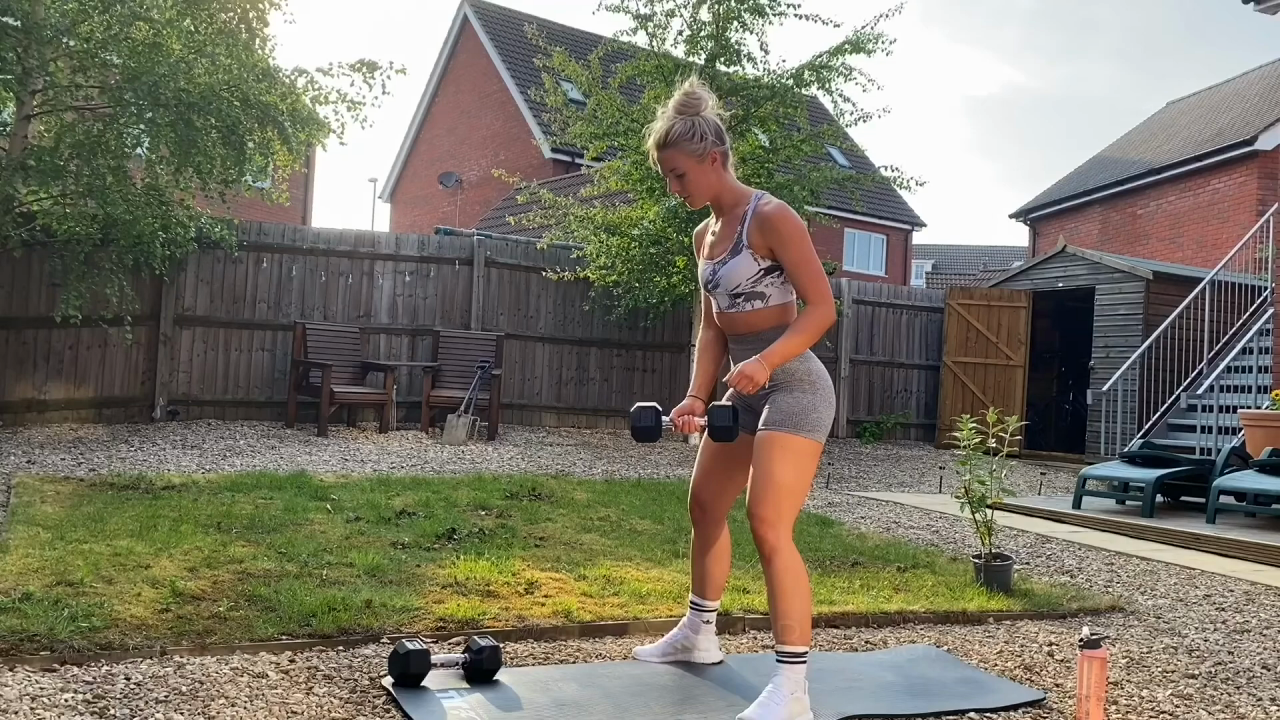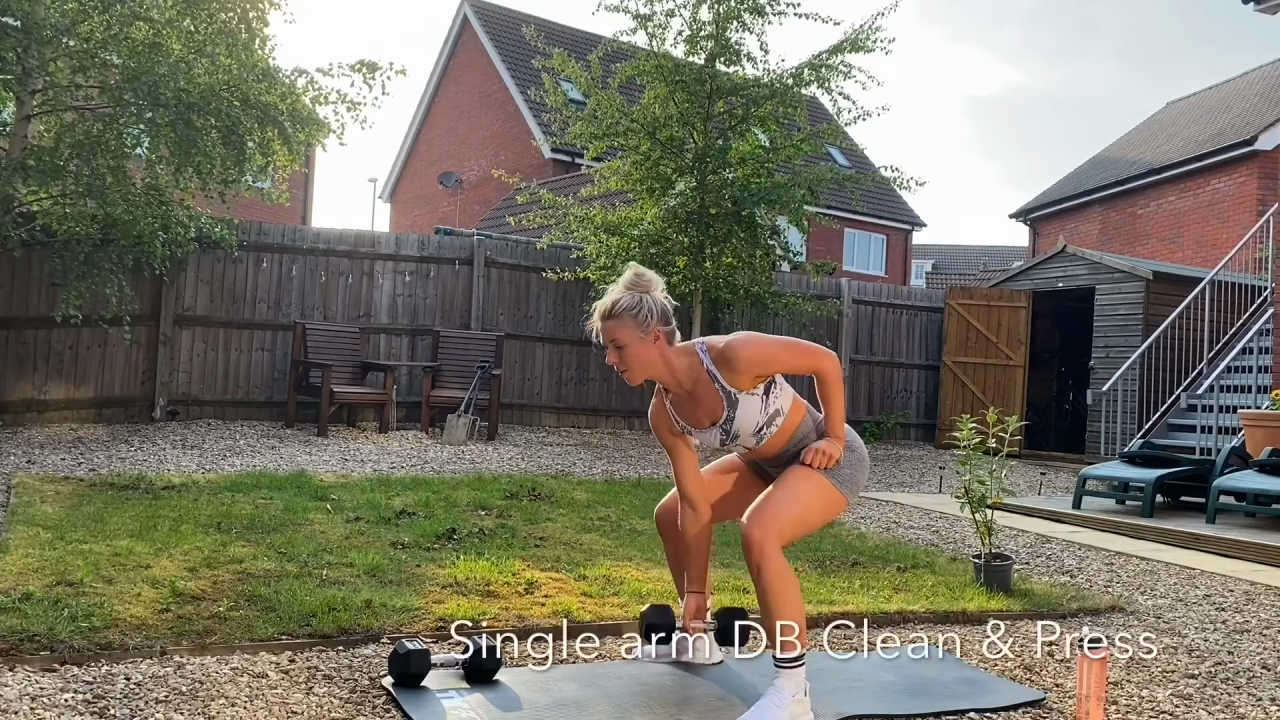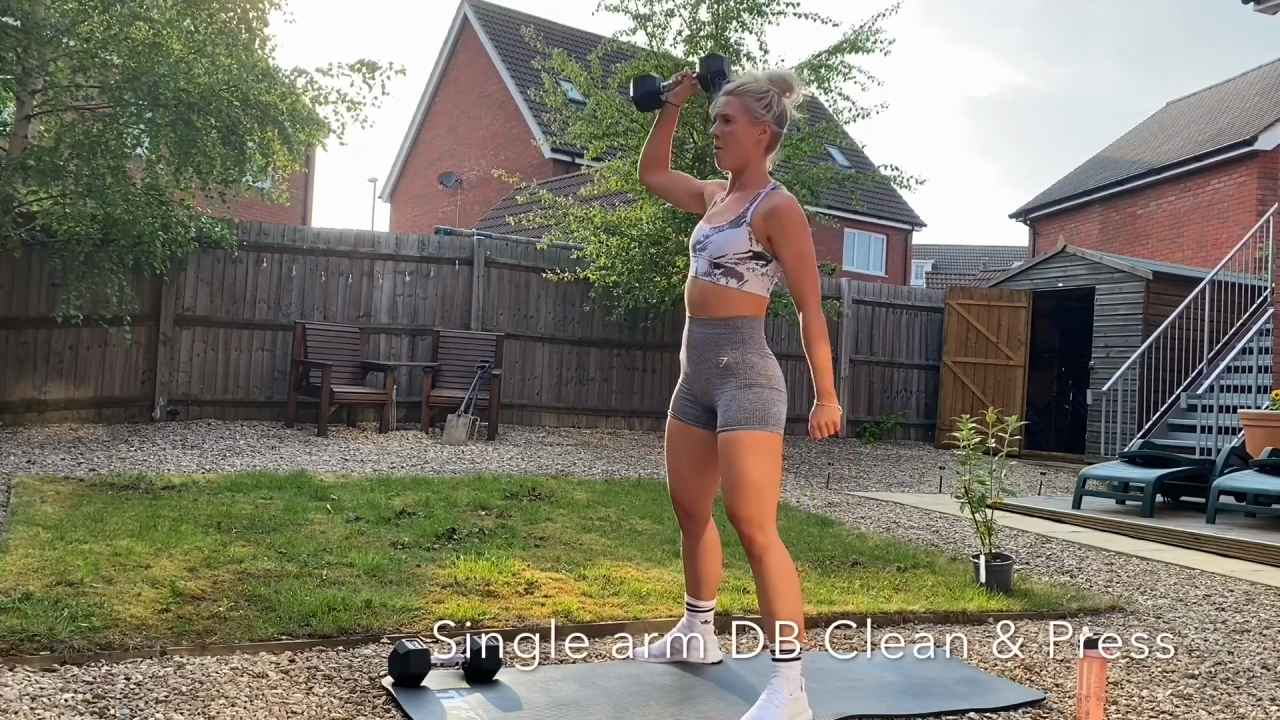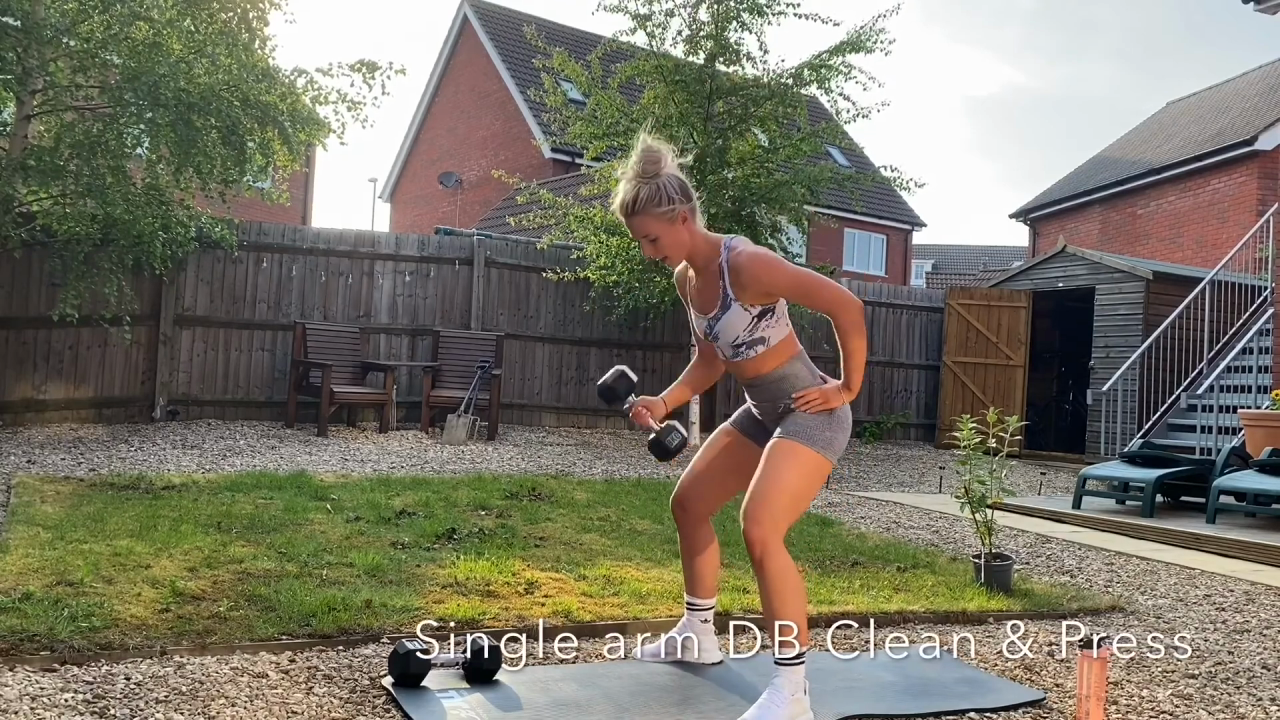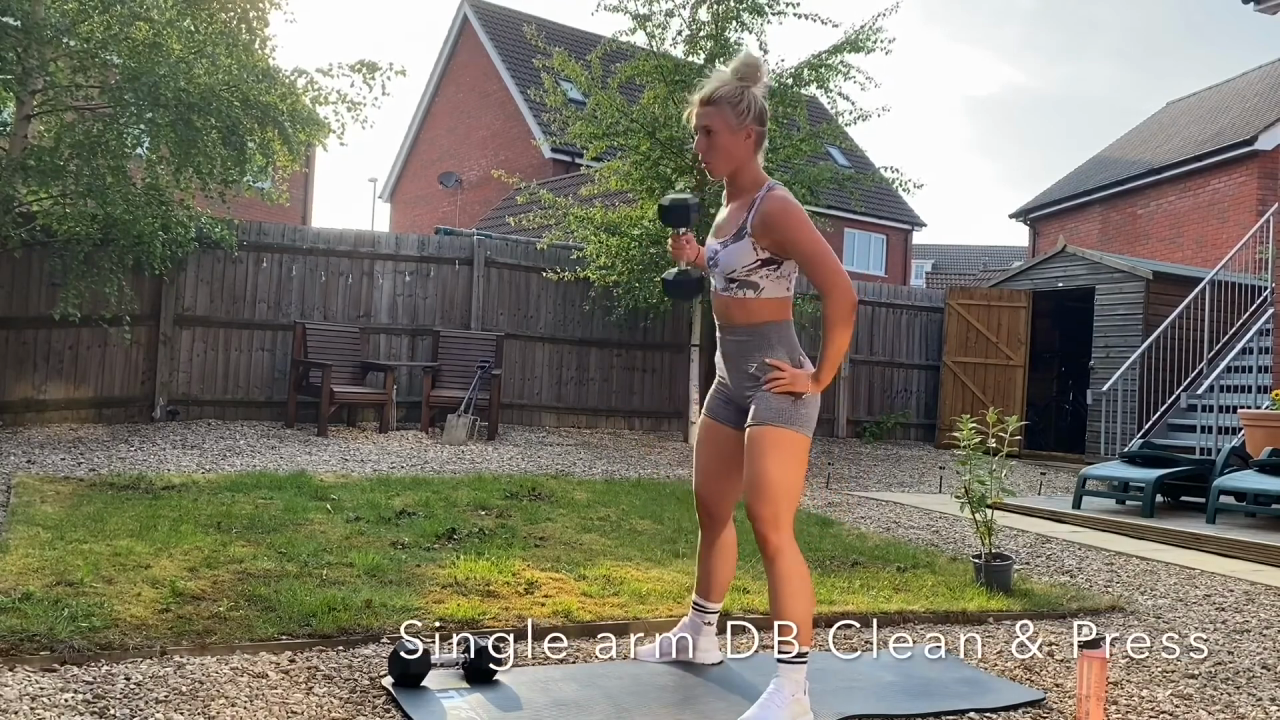
dt=1s
person 1, frame 1
left shoulder: (771, 217)
right shoulder: (705, 235)
left elbow: (822, 308)
left wrist: (765, 362)
right wrist: (696, 395)
left hip: (793, 385)
right hip: (743, 391)
left knee: (769, 528)
right knee: (704, 508)
right ankle: (698, 635)
person 1, frame 2
left shoulder: (731, 355)
right shoulder: (662, 409)
left elbow: (827, 361)
right elbow: (694, 501)
left wrist: (833, 436)
right wrist: (694, 592)
left hip: (829, 456)
right hip: (769, 461)
left knee: (757, 534)
right knee: (670, 516)
right ankle: (696, 639)
person 1, frame 3
left shoulder: (778, 208)
right shoulder: (717, 195)
left elbow: (810, 305)
right elbow: (652, 172)
left wrist: (826, 394)
right wrist: (673, 104)
left hip: (745, 374)
right hip: (696, 374)
left knee: (753, 527)
right knee: (690, 511)
right ankle: (698, 634)
person 1, frame 4
left shoulder: (744, 263)
right shoulder: (686, 278)
left elbow: (845, 307)
right elbow: (707, 365)
left wrist: (852, 388)
right wrist: (661, 403)
left hip: (814, 412)
right hip: (762, 411)
left knee: (760, 527)
right knee: (689, 501)
right ankle: (698, 633)
person 1, frame 5
left shoulder: (776, 207)
right shoulder: (729, 202)
left elbow: (841, 295)
left wrist: (822, 378)
right wrist: (692, 258)
left hip: (776, 381)
right hip: (730, 377)
left knee: (770, 528)
right knee: (712, 511)
right ankle: (699, 635)
